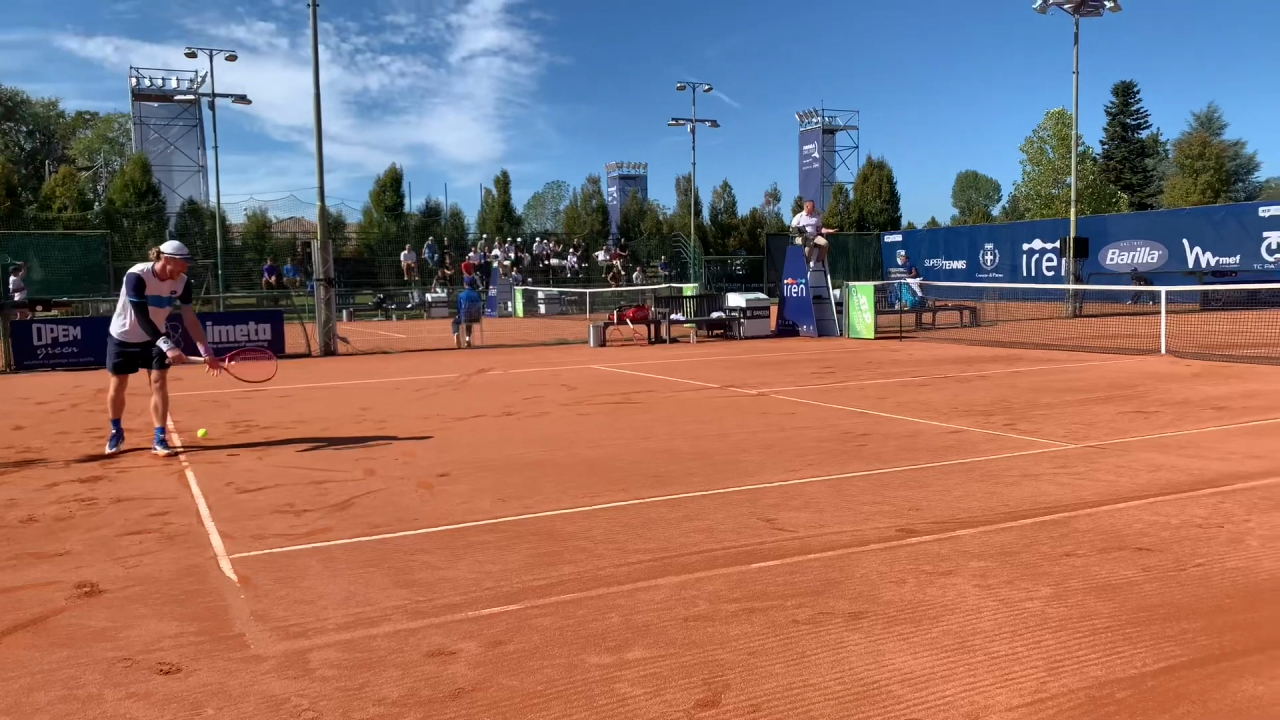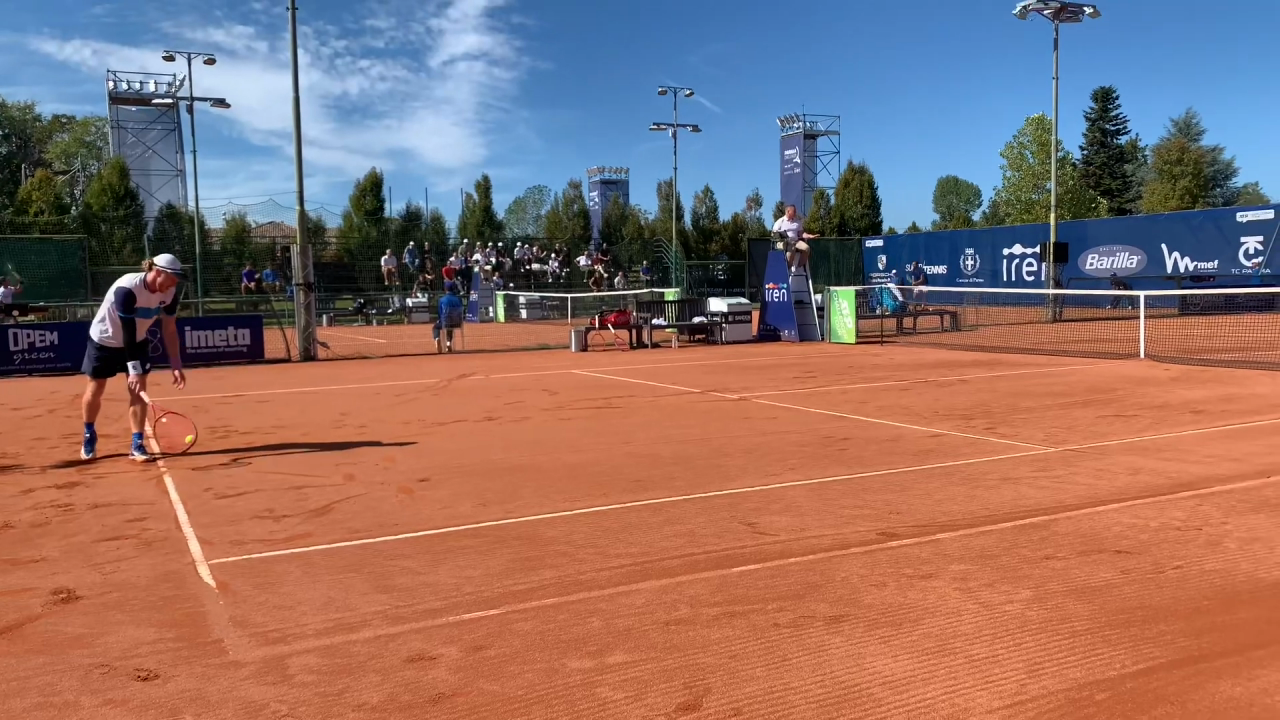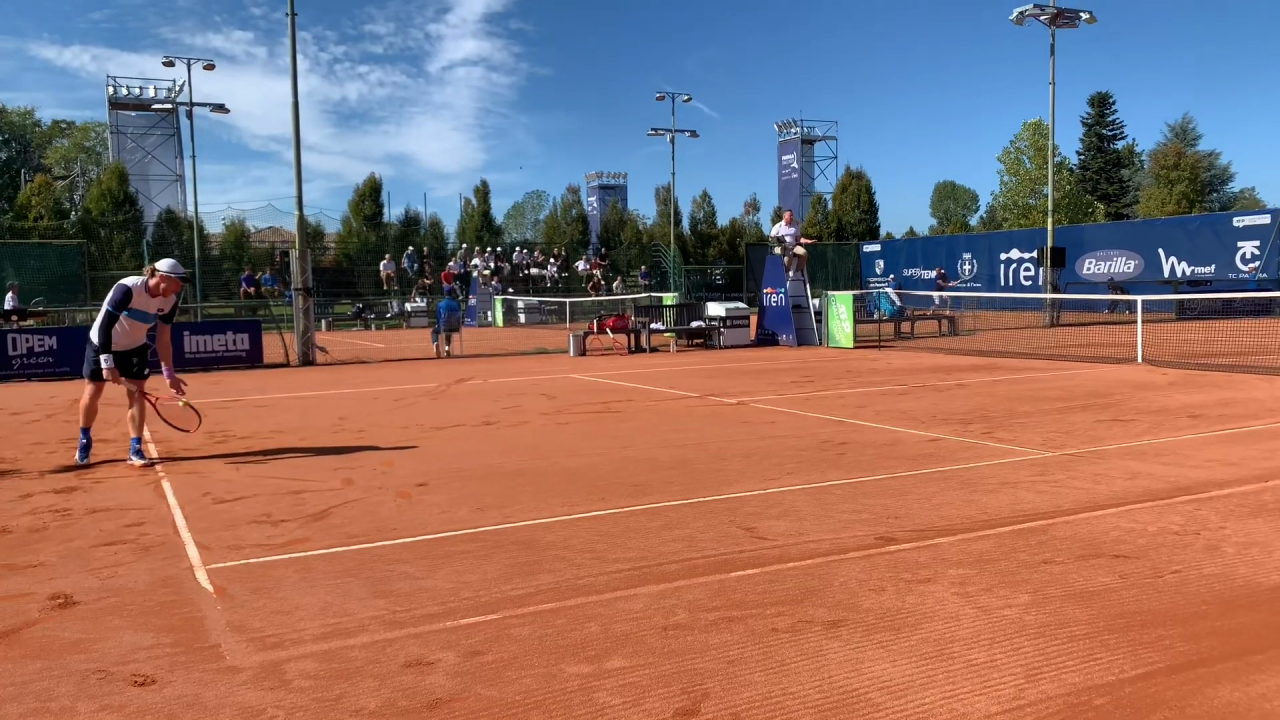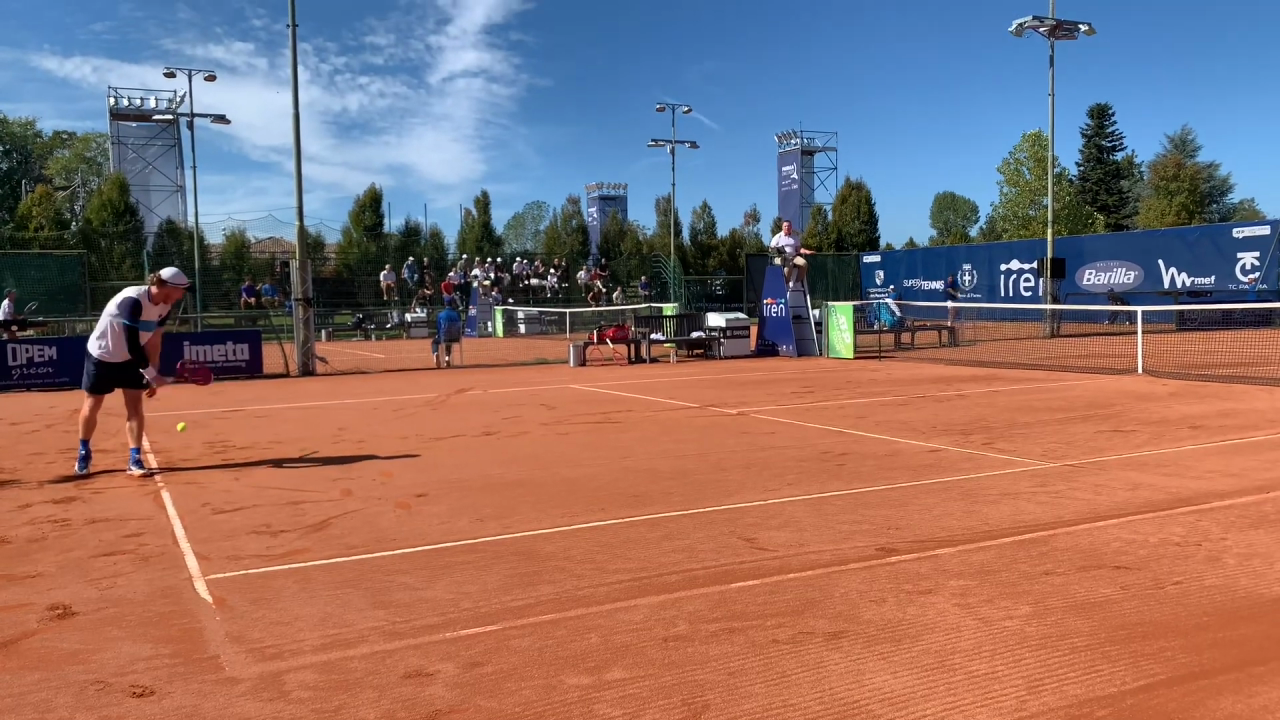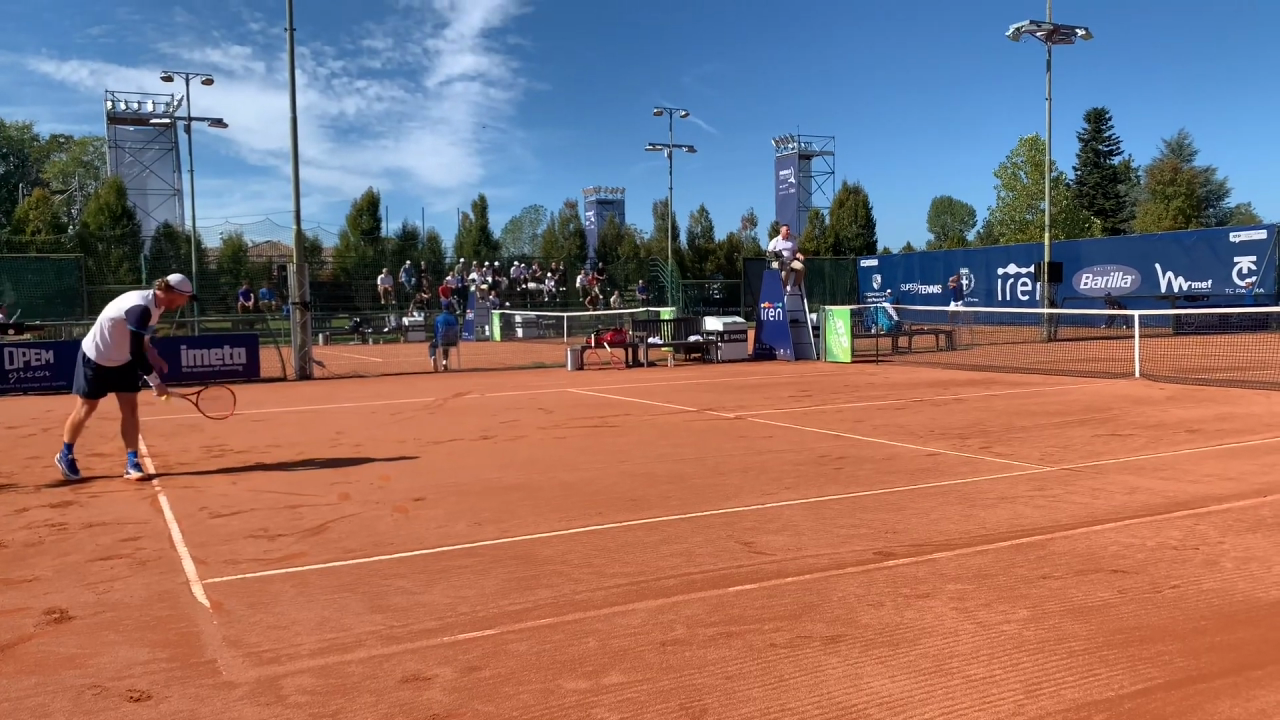
dt=0.4s
person 1, frame 1
left shoulder: (181, 283)
right shoulder: (136, 276)
left elbow: (190, 320)
right elbow: (143, 318)
left wrist: (207, 353)
right wrist: (168, 346)
left hip: (157, 337)
right hip: (123, 337)
left knee: (159, 383)
right knee: (117, 387)
left ankle: (160, 439)
right ankle: (116, 432)
person 1, frame 2
left shoulder: (170, 293)
right shoulder: (127, 289)
left elbow: (169, 331)
right elbow: (128, 333)
left wrist: (176, 365)
right wrist: (134, 370)
left hip: (137, 342)
right hip: (103, 340)
left knee: (138, 390)
right knee: (94, 391)
left ankle: (137, 444)
right ankle: (89, 436)
person 1, frame 3
left shoulder: (170, 301)
right shoulder: (127, 289)
left elbow: (163, 339)
right elbow: (104, 327)
left wrist: (168, 374)
right wrist: (108, 363)
left hip: (135, 347)
right hip: (103, 344)
left knee: (137, 394)
right knee: (92, 394)
left ankle: (135, 449)
right ankle: (84, 441)
person 1, frame 4
left shoulder: (164, 306)
right shoulder: (133, 301)
left elbow: (153, 341)
right elbow: (133, 344)
left wrist: (152, 378)
right wrist: (152, 375)
left hip: (131, 358)
right hip: (101, 355)
left knee: (135, 405)
right knee: (92, 406)
left ankle: (135, 460)
right ankle: (84, 453)
person 1, frame 5
left shoulder: (156, 304)
right shoulder: (141, 307)
right elbow: (137, 349)
left wrist: (153, 357)
right wrist: (155, 382)
left hip: (124, 360)
right hip: (95, 358)
left knee: (130, 408)
right knee: (85, 410)
left ankle: (132, 463)
right ankle: (65, 456)
